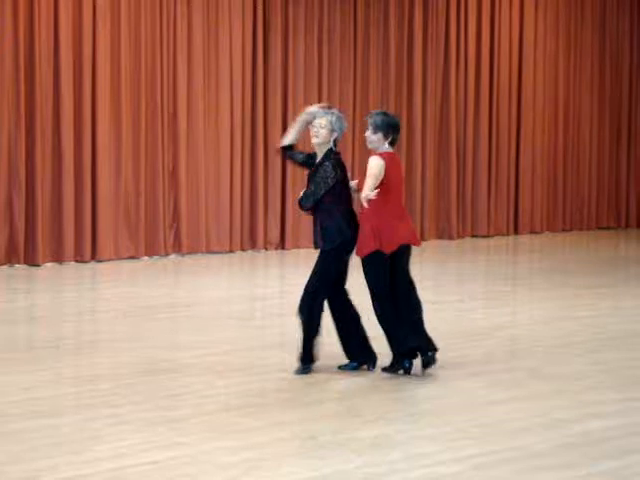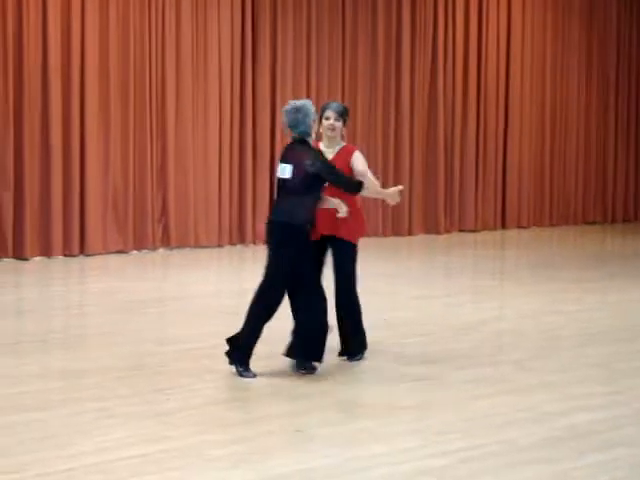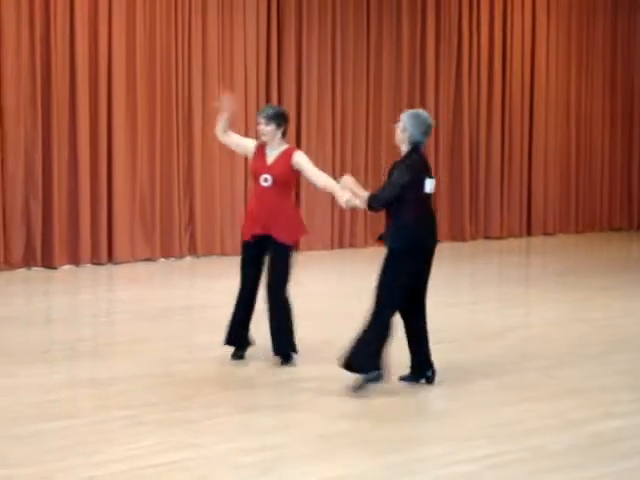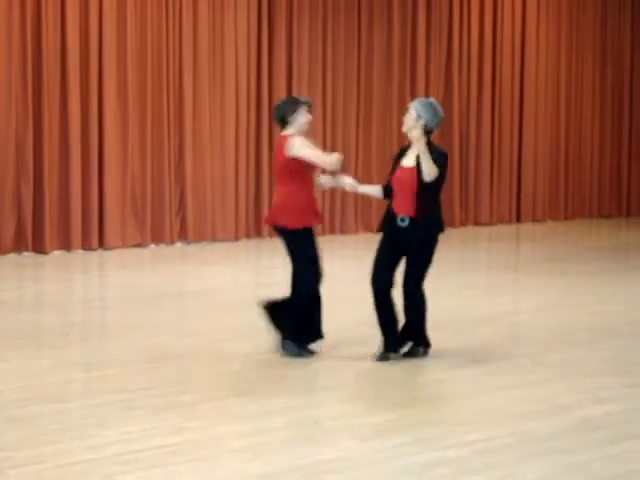
dt=0.7s
person 1, frame 1
left shoulder: (331, 165)
right shoulder: (318, 160)
left elbow: (306, 203)
right elbow: (285, 148)
left wrist: (305, 197)
right wrist: (304, 116)
left hip: (337, 237)
right hip: (336, 236)
left knee: (312, 296)
right knee: (335, 294)
left ankle: (307, 358)
right ankle: (361, 355)
person 1, frame 2
left shoulder: (291, 151)
right shoulder: (311, 154)
right elbow: (348, 183)
left wrist: (329, 202)
right wrist: (383, 192)
left hip: (290, 225)
right hip: (289, 228)
left knee: (309, 290)
right knee: (273, 288)
left ankle: (303, 354)
right ankle: (239, 352)
person 1, frame 3
left shoulder: (406, 166)
right shoulder: (419, 164)
left elbow: (378, 202)
right elbow: (398, 201)
left wrist: (353, 187)
right wrist: (359, 195)
left hip: (407, 244)
right hip: (423, 241)
left knee: (386, 302)
right knee: (412, 303)
left ankle: (367, 365)
right ankle: (422, 368)
person 1, frame 4
left shoulder: (436, 155)
right shoulder: (403, 153)
left elbow: (431, 179)
right elbow: (389, 189)
left wrist: (421, 148)
right wrist: (356, 186)
left hip: (421, 229)
right hip: (396, 226)
left knee: (412, 286)
right knee: (380, 281)
left ankle: (418, 341)
right ankle: (392, 339)
person 2, frame 1
left shoulder: (377, 160)
right shoulder: (393, 160)
left elbow: (370, 184)
right elbow: (363, 184)
left wrist: (365, 194)
left hip: (379, 236)
right hip: (401, 234)
left knee: (382, 297)
right knee: (404, 291)
left ankle: (402, 354)
right ankle: (421, 346)
person 2, frame 2
left shoulder: (352, 154)
left elbow: (372, 187)
left hip: (344, 225)
right hip: (316, 224)
left knee: (345, 285)
left ankle: (354, 344)
person 2, frame 3
left shoulder: (295, 156)
right shoulder: (255, 149)
left elbow: (318, 176)
right elbow: (222, 133)
left wrist: (340, 191)
right wrist: (225, 111)
left hip: (284, 227)
right hip: (255, 224)
left knee: (276, 287)
right knee: (247, 285)
left ankle: (284, 347)
right ankle: (239, 341)
person 2, frame 4
left shoulder: (289, 143)
right shoulder: (293, 142)
left elbow: (311, 176)
right elbow: (329, 163)
left wrist: (327, 180)
right wrist: (336, 158)
left hip: (287, 214)
right hip: (294, 215)
left knee: (305, 274)
right knee: (309, 274)
left ankle: (296, 336)
